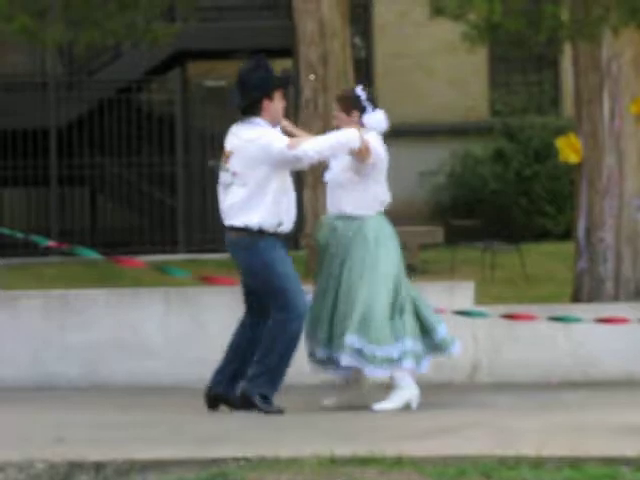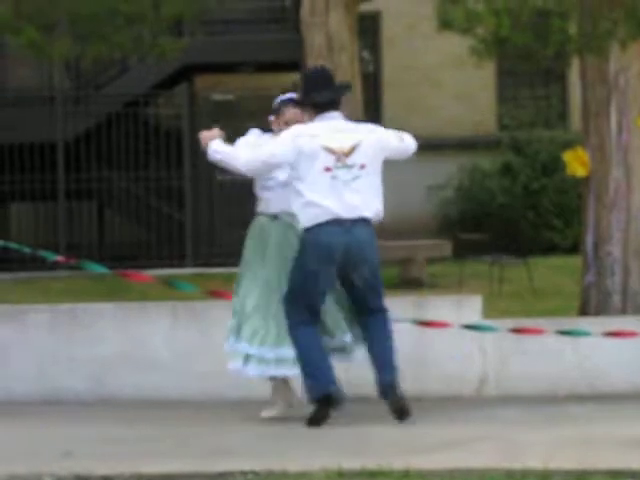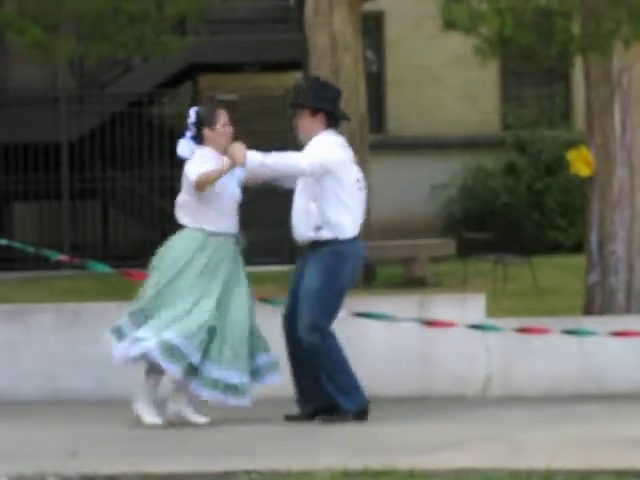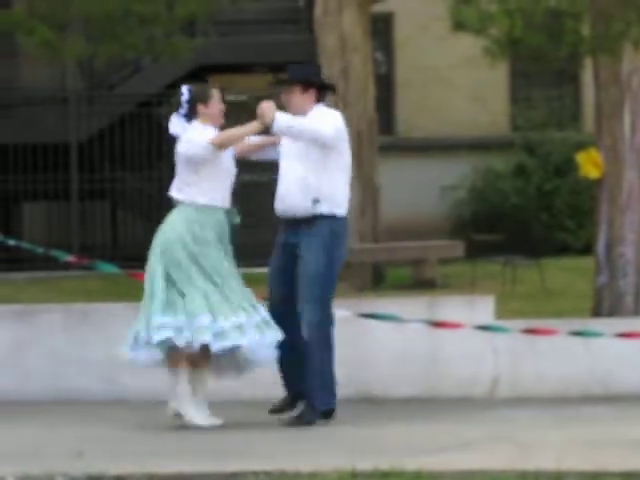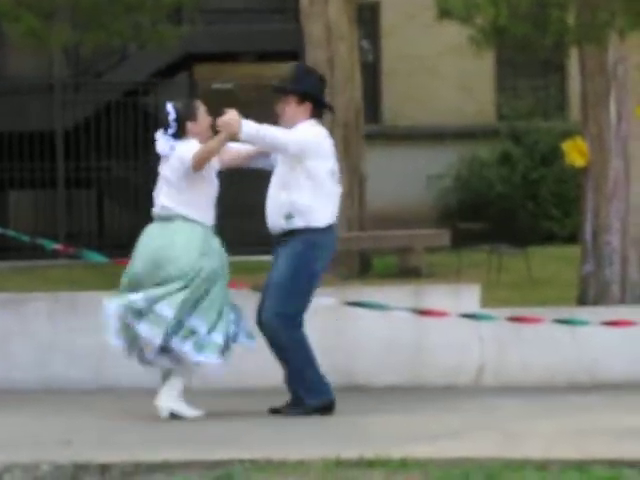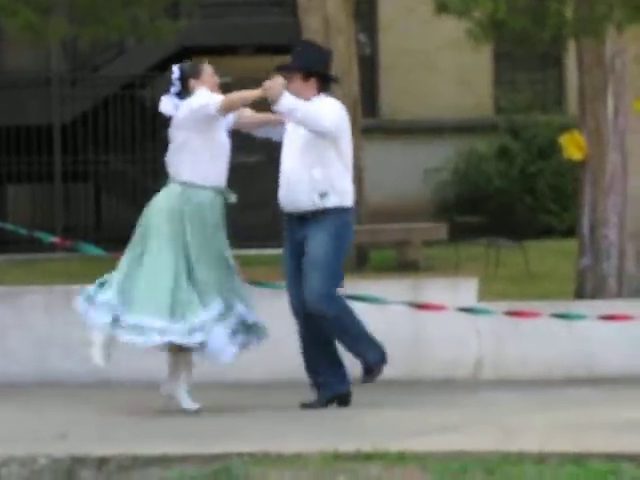
dt=0.7s
person 1, frame 1
left shoulder: (241, 133)
right shoulder: (262, 140)
right elbow: (305, 154)
right wrist: (352, 138)
left hip: (253, 240)
right hip: (256, 243)
left knee: (260, 314)
right knee: (292, 308)
left ankle: (223, 387)
right ankle: (256, 390)
person 1, frame 2
left shoulder: (300, 136)
right shoulder: (370, 134)
left elbow: (250, 163)
right elbow: (406, 145)
left wrist: (214, 144)
left hip: (321, 239)
right hip: (362, 236)
left knee: (301, 318)
right knee: (371, 312)
left ankle: (323, 392)
right ankle: (390, 388)
person 1, frame 3
left shoulder: (325, 146)
right shoulder: (331, 149)
left elbow: (301, 164)
right elbow: (302, 177)
left wrist: (250, 159)
right wrist: (264, 171)
left hip: (334, 253)
right hip: (322, 252)
left knee: (313, 331)
right knee: (295, 325)
left ankle: (351, 404)
right ankle: (317, 402)
person 1, frame 4
left shoulder: (329, 119)
right shoulder: (295, 132)
left elbow: (322, 137)
right elbow: (272, 147)
left wrist: (277, 120)
left hip: (323, 231)
right hip: (291, 231)
left knee: (311, 313)
right knee: (280, 308)
left ankle: (322, 399)
right ankle: (299, 388)
person 1, frame 5
left shoulder: (309, 135)
right shoulder: (301, 141)
left elbow: (279, 140)
right elbow: (274, 154)
left wrist: (241, 129)
left hip: (307, 243)
right hip: (297, 243)
left knee: (279, 320)
right knee: (270, 320)
left ankle: (316, 397)
right ankle: (307, 392)
person 1, frame 6
left shoulder: (331, 110)
right shoulder: (303, 116)
left elbow: (316, 121)
right elbow: (286, 126)
left wrist: (281, 99)
left hip: (330, 222)
right hip: (298, 224)
left knee: (319, 299)
right knee: (303, 307)
left ankle: (370, 351)
right ankle: (331, 388)
person 2, frame 1
left shoulder: (371, 146)
right shoulder: (345, 148)
left elbow: (360, 151)
left hip: (367, 236)
right hip: (349, 235)
left knee: (374, 310)
right knee: (346, 308)
left ankle: (406, 386)
right ankle: (354, 379)
person 2, frame 2
right shoulder: (259, 144)
right elbow: (227, 159)
left hip: (304, 236)
right hip: (268, 233)
right knee: (268, 306)
right ankle: (283, 392)
person 2, frame 3
left shoulder: (225, 164)
right shoulder: (199, 163)
right elbow: (201, 183)
right wrist: (230, 166)
left hip: (221, 254)
right hip: (195, 252)
left knee: (223, 327)
right knee: (175, 322)
left ankle: (178, 402)
right ankle: (145, 396)
person 2, frame 4
left shoulder: (208, 138)
right shoulder: (195, 135)
left elbow: (241, 148)
right elbow: (221, 141)
left wrist: (278, 139)
right wrist: (260, 124)
left hip: (208, 233)
right hip: (189, 231)
left knee: (206, 312)
right knee: (200, 312)
left ankle: (182, 397)
right ankle: (186, 398)
person 2, frame 5
left shoulder: (186, 150)
right shoulder: (188, 151)
left elbow: (234, 156)
right elbow: (202, 159)
right wrist: (225, 135)
left hip: (162, 243)
right hip: (189, 247)
left knee: (183, 321)
right knee: (197, 319)
left ankle: (169, 394)
right ankle: (169, 394)
person 2, frame 6
left shoulder: (208, 112)
right shoulder: (197, 105)
left elbow: (249, 119)
right elbow: (232, 102)
right wrist: (266, 92)
left hip: (200, 210)
right hip: (182, 207)
left knee: (199, 294)
right knee: (159, 284)
left ankle: (177, 381)
right ankle: (107, 332)
